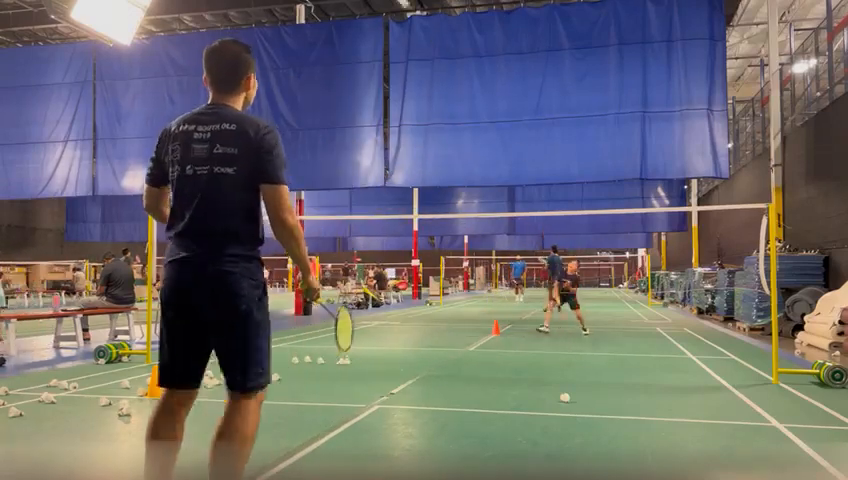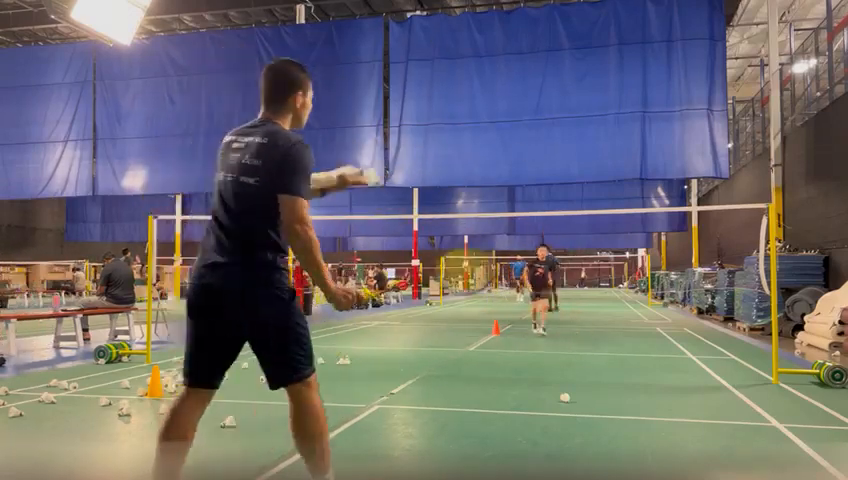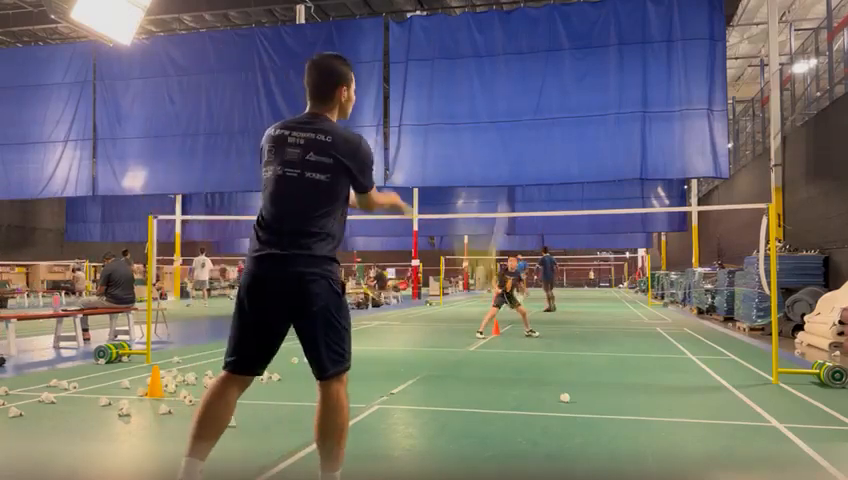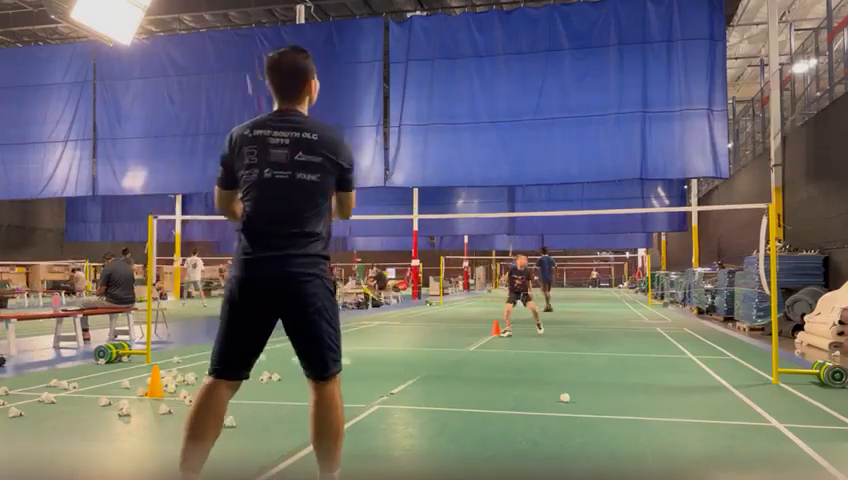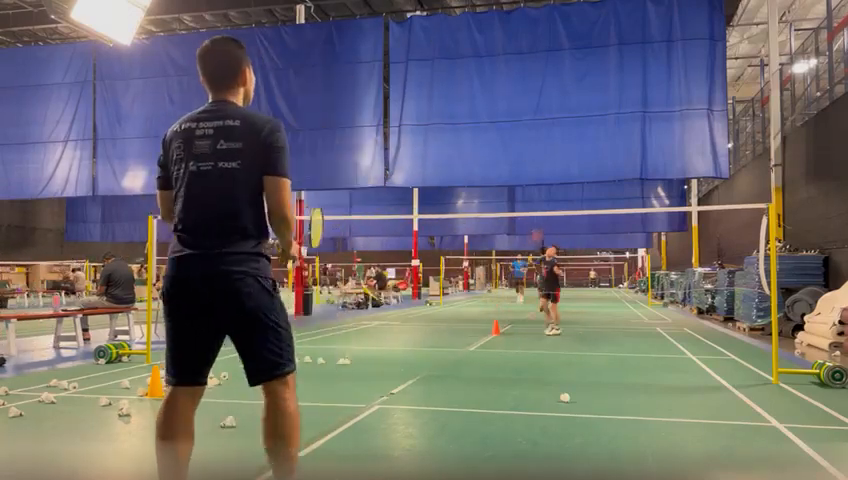
dt=0.4s
person 1, frame 1
left shoulder: (171, 133)
right shoulder: (259, 135)
left elbow: (153, 206)
right elbow: (281, 215)
right wrist: (306, 273)
left hip: (179, 275)
right hip: (235, 276)
left knee: (178, 393)
right knee: (247, 393)
person 1, frame 2
left shoulder: (232, 140)
right shoulder: (291, 147)
right elbow: (296, 226)
left wrist: (337, 180)
right wrist: (329, 286)
left hip: (208, 279)
right hip: (256, 282)
left knee: (196, 390)
right knee: (302, 385)
person 1, frame 3
left shoulder: (273, 136)
right shoulder: (352, 145)
right elbow: (369, 200)
right wrist: (393, 203)
left hip: (262, 268)
right hip: (313, 274)
left knee: (234, 374)
right knee: (333, 381)
person 1, frame 4
left shoulder: (239, 137)
right shoulder: (332, 142)
left elbow: (224, 206)
right elbow: (345, 210)
left hip: (250, 272)
right hip: (306, 274)
left knee: (221, 381)
right knee: (325, 382)
person 1, frame 5
left shoulder: (176, 133)
right shoulder: (264, 130)
left elbow: (166, 210)
right elbow: (280, 210)
right wrist: (287, 245)
left hip: (184, 272)
right hip: (243, 271)
left knee: (183, 390)
right knee: (279, 383)
